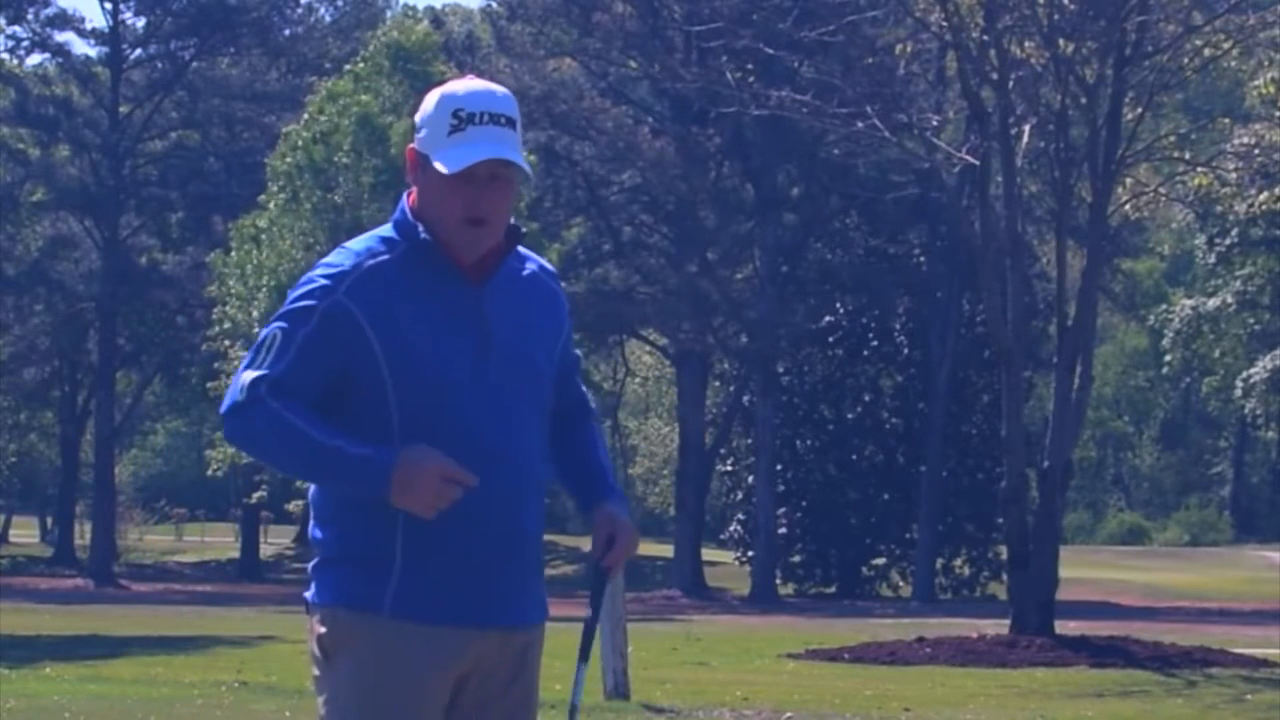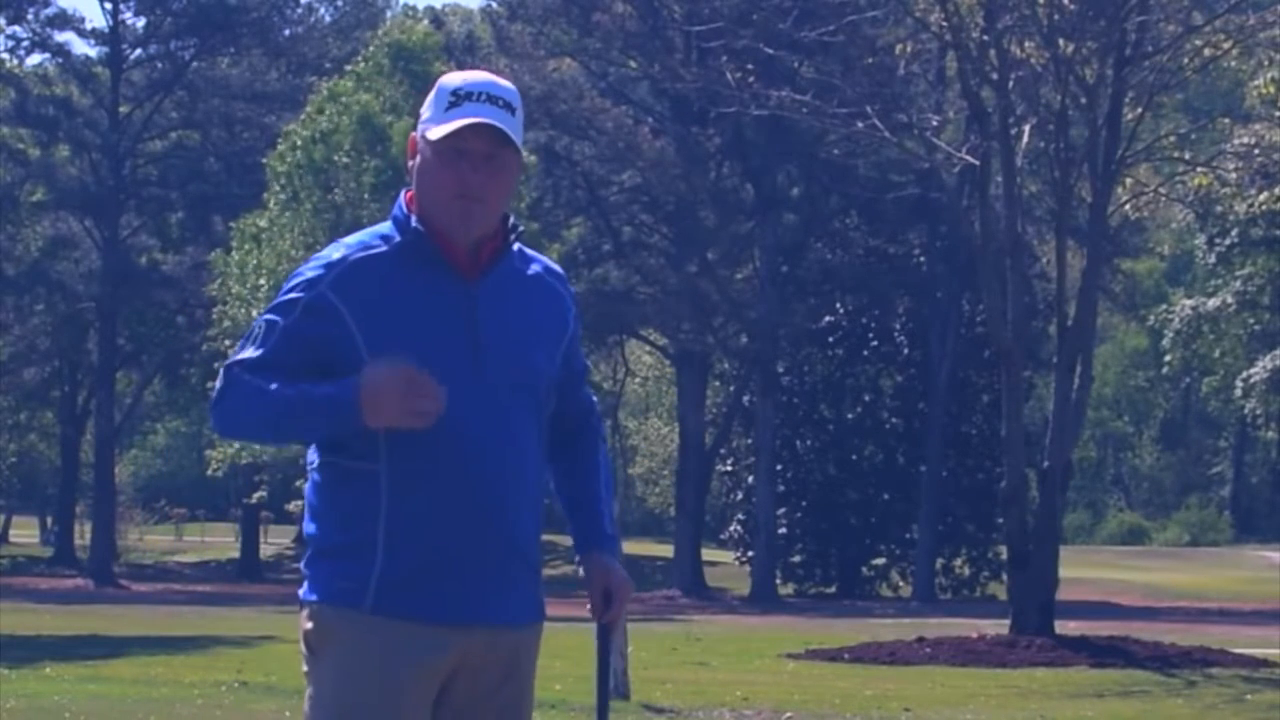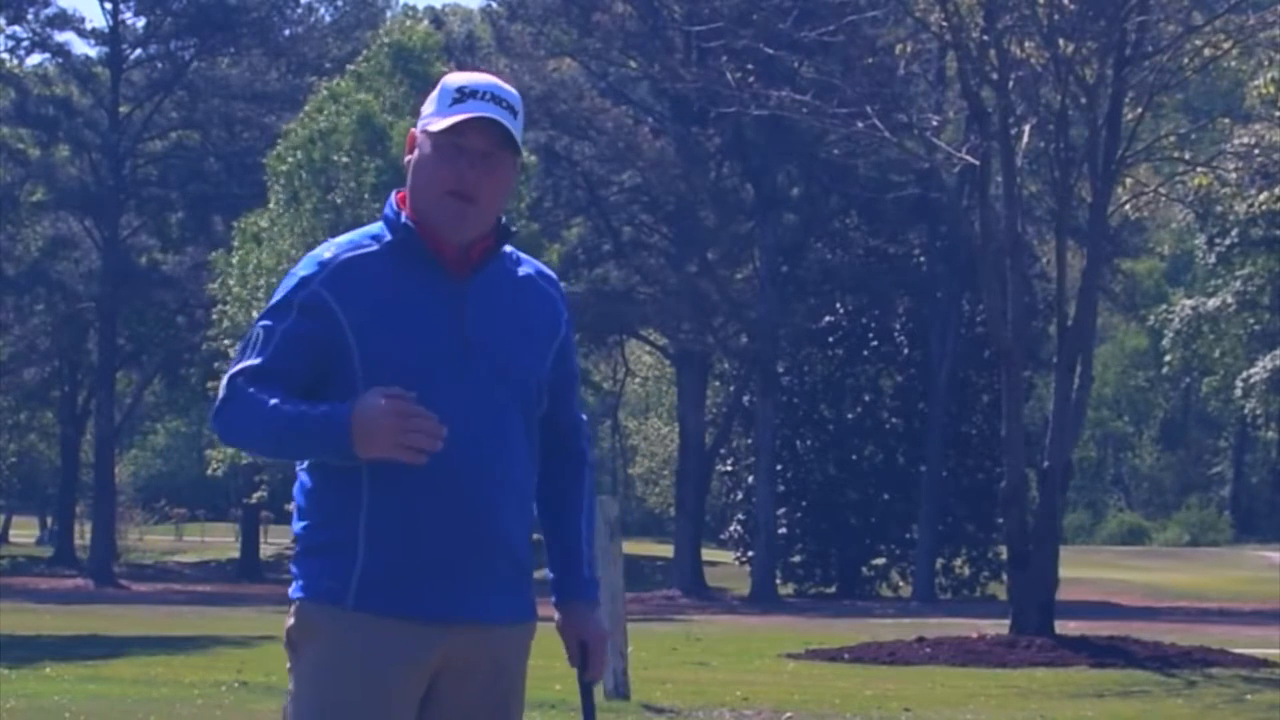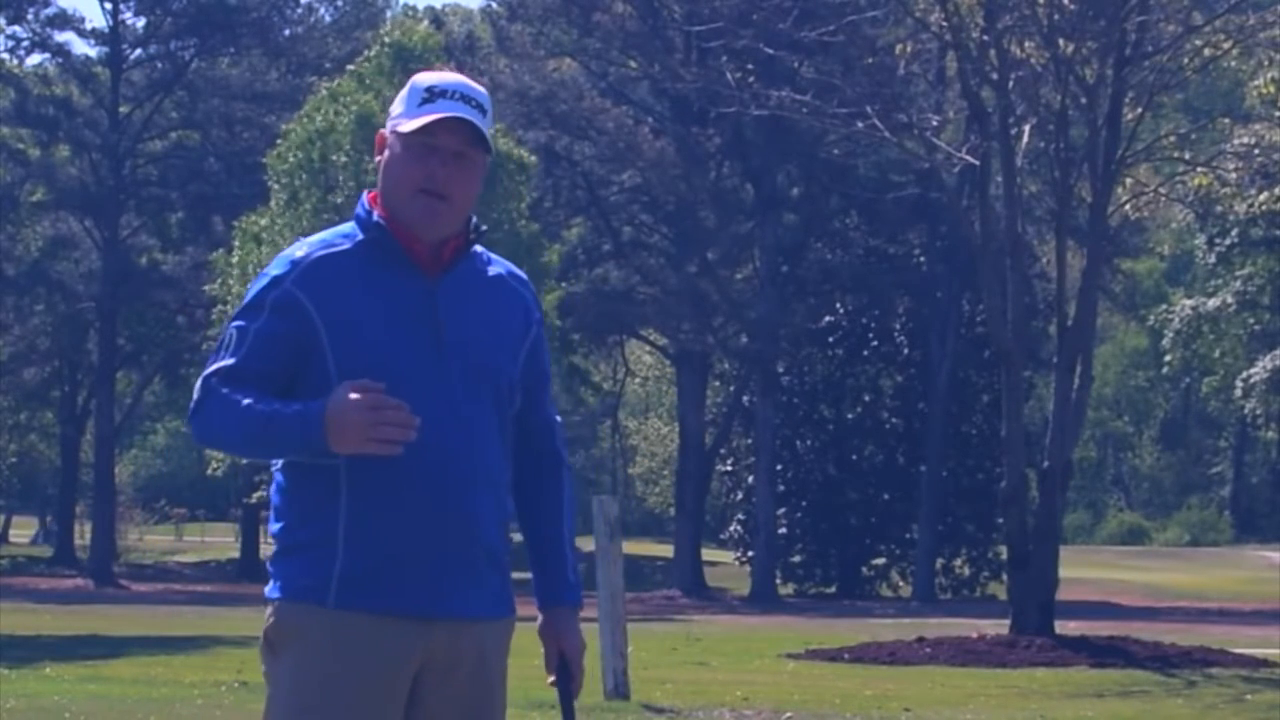
dt=0.3s
person 1, frame 1
left shoulder: (538, 288)
right shoulder: (351, 287)
left elbow: (567, 413)
right elbow: (250, 409)
left wrist: (602, 496)
right wrist: (380, 470)
left hip: (509, 616)
right hip: (382, 616)
person 1, frame 2
left shoulder: (546, 291)
right shoulder: (343, 279)
left elbow: (575, 427)
right elbow: (235, 397)
left wrist: (597, 542)
right wrist: (350, 403)
left hip: (505, 617)
right hip: (371, 612)
person 1, frame 3
left shoulder: (540, 297)
right shoulder: (335, 277)
left elbow: (564, 453)
right elbow: (238, 407)
left wrist: (577, 591)
right wrist: (346, 429)
left hip: (495, 616)
right hip: (356, 612)
person 1, frame 4
left shoulder: (511, 295)
right shoulder: (307, 277)
left elbow: (538, 456)
right elbow: (213, 406)
left wrist: (560, 598)
right wrist: (319, 426)
left hip: (475, 615)
right hip: (336, 610)
